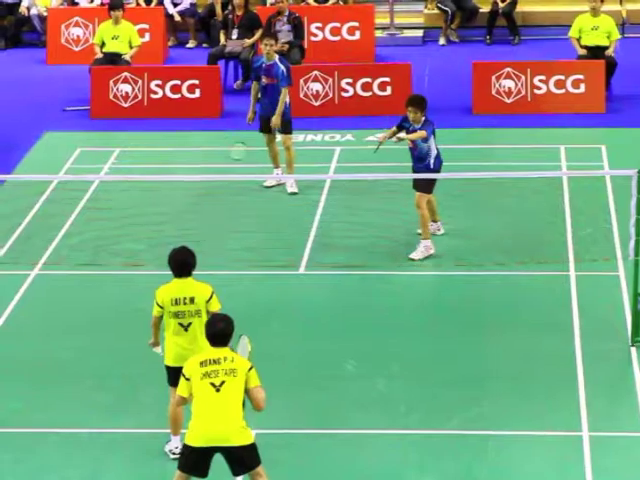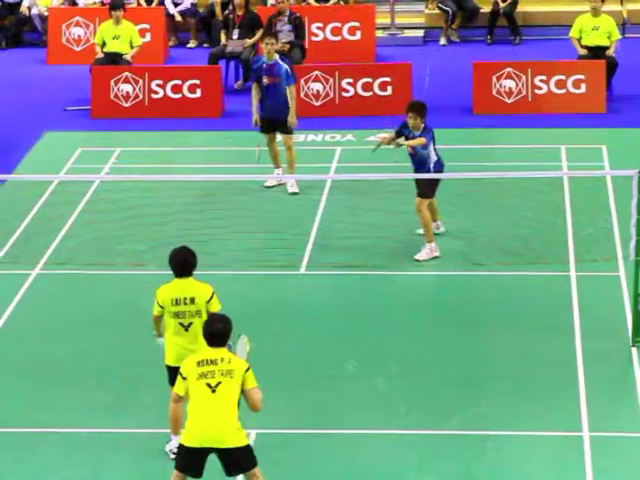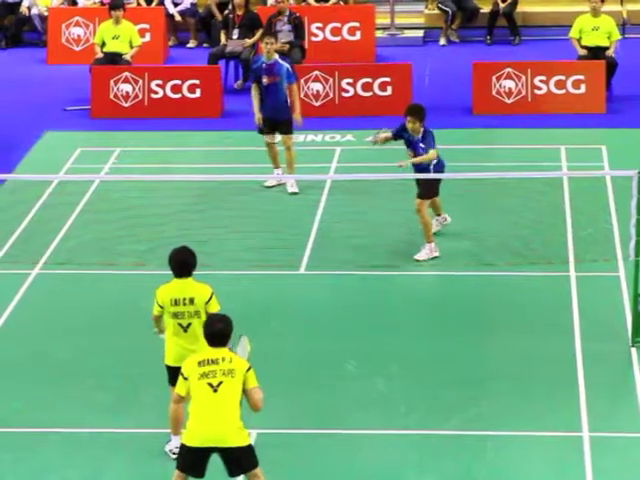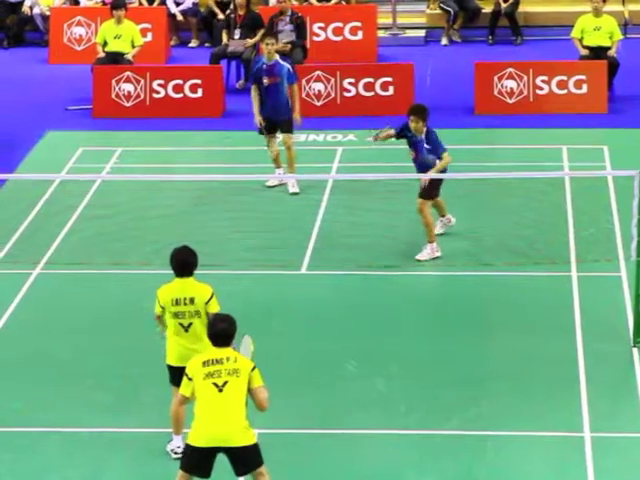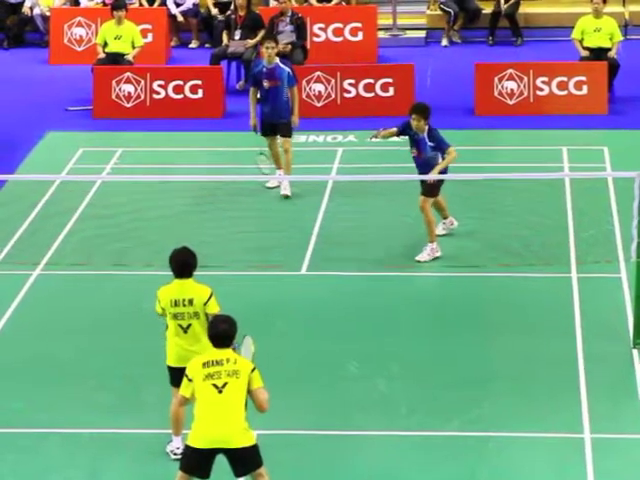
dt=0.2s
person 1, frame 1
left shoulder: (162, 292)
right shoulder: (205, 290)
left elbow: (155, 321)
left wrist: (155, 339)
left hip: (174, 355)
right hip: (202, 353)
left knee: (176, 398)
left ankle: (175, 443)
person 1, frame 2
left shoulder: (163, 292)
right shoulder: (205, 290)
left elbow: (156, 319)
left wrist: (158, 332)
left hip: (175, 354)
left ankle: (175, 443)
person 1, frame 3
left shoulder: (163, 292)
right shoulder: (205, 291)
left elbow: (156, 318)
left wrist: (161, 329)
left hip: (175, 355)
left ankle: (175, 443)
person 1, frame 4
left shoulder: (164, 292)
right shoulder: (205, 290)
left elbow: (158, 317)
left hip: (176, 354)
right hip: (203, 352)
left knee: (178, 397)
left ankle: (177, 443)
person 1, frame 5
left shoulder: (163, 293)
right shoulder: (204, 292)
left hip: (176, 355)
right hip: (203, 354)
left knee: (178, 398)
left ankle: (176, 443)
person 2, frame 1
left shoulder: (192, 364)
right shoulder: (243, 364)
left elbow: (179, 401)
right elbow: (259, 405)
right wrist: (260, 389)
left hip: (200, 435)
right hip: (235, 434)
person 2, frame 2
left shoulder: (189, 363)
right shoulder: (240, 365)
left elbow: (176, 399)
right elbow: (256, 405)
right wrist: (257, 390)
left hip: (195, 435)
right hip: (230, 436)
person 2, frame 3
left shoulder: (190, 363)
right shoulder: (242, 364)
left elbow: (177, 400)
right elbow: (257, 405)
right wrist: (257, 390)
left hip: (197, 435)
right hip: (232, 435)
person 2, frame 4
left shoulder: (195, 363)
right shoulder: (246, 364)
left elbow: (181, 401)
right elbow: (263, 405)
right wrist: (262, 389)
left hip: (203, 435)
right hip: (238, 434)
person 2, frame 5
left shoulder: (195, 364)
right shoulder: (246, 365)
left elbow: (180, 402)
right elbow: (263, 406)
right wrist: (264, 392)
left hip: (202, 437)
right hip: (237, 436)
person 3, frame 1
left shoulder: (283, 65)
right shoulder: (258, 63)
left elbow: (285, 92)
right elbow: (256, 85)
left wrist: (278, 115)
right wrist: (252, 109)
left hip: (281, 111)
right hip: (265, 111)
left knee: (287, 143)
right knee: (270, 142)
left ankle: (290, 179)
right ankle: (278, 174)
person 3, frame 2
left shoulder: (284, 65)
right shoulder: (257, 63)
left elbow: (291, 89)
right elbow: (256, 88)
left wrist: (292, 113)
right wrist: (255, 111)
left hip: (283, 112)
right hip: (266, 112)
left knee: (288, 143)
right knee: (270, 142)
left ankle: (291, 179)
right ankle: (279, 174)
person 3, frame 3
left shoulder: (284, 64)
right shoulder: (257, 64)
left elbow: (293, 87)
right elbow: (255, 88)
left wrist: (297, 110)
right wrist: (257, 111)
left hip: (283, 111)
right hip: (266, 112)
left knee: (287, 143)
right knee: (269, 143)
left ankle: (291, 179)
right ankle: (278, 174)
person 3, frame 4
left shoulder: (285, 65)
right shoulder: (257, 66)
left elbow: (293, 87)
right elbow: (254, 90)
left wrist: (296, 110)
right wrist: (257, 114)
left hip: (284, 112)
right hip: (266, 112)
left knee: (288, 143)
right knee: (270, 143)
left ankle: (291, 178)
right ankle: (279, 174)
person 3, frame 5
left shoulder: (285, 68)
right shoulder: (257, 68)
left elbow: (293, 90)
right elbow: (253, 92)
left wrist: (295, 113)
right wrist: (252, 116)
left hip: (284, 114)
right hip: (266, 114)
left knee: (286, 147)
right knee: (272, 144)
left ankle: (286, 182)
right ankle: (280, 174)
person 4, frame 1
left shoulder: (428, 125)
right shoulder: (407, 120)
left elbow: (421, 134)
right elbow: (395, 130)
left wrist: (405, 136)
right wrist: (386, 136)
left hip: (430, 167)
right hip: (418, 164)
left knee: (419, 201)
right knee: (426, 194)
left ankle: (426, 244)
right ankle: (436, 224)
person 4, frame 2
left shoulder: (427, 131)
right shoulder: (406, 126)
left elbow: (421, 141)
right elbow: (394, 137)
left wrist: (404, 142)
right wrist: (386, 139)
left hip: (432, 170)
right hip: (420, 169)
left knee: (420, 205)
right knee: (427, 197)
left ankle: (431, 247)
right ankle: (436, 224)
person 4, frame 3
left shoulder: (427, 135)
right shoulder: (404, 129)
left elbow: (432, 155)
right elbow: (389, 137)
left wrist: (410, 161)
right wrist: (380, 138)
left hip: (433, 171)
right hip: (421, 170)
left knee: (420, 206)
right knee: (430, 196)
left ankle: (431, 247)
right ankle: (441, 218)
person 4, frame 4
left shoulder: (431, 136)
right shoulder: (407, 128)
left elbow: (447, 159)
right elbow: (390, 133)
left wrist: (430, 174)
right wrist: (381, 136)
left hip: (434, 172)
right hip: (423, 171)
left knee: (422, 207)
right knee: (431, 197)
left ankle: (432, 247)
right ankle: (445, 219)
person 4, frame 5
left shoulder: (433, 134)
right shoulder: (409, 126)
left elbow: (452, 154)
right elbow: (392, 132)
left wrist: (436, 170)
right wrist: (381, 134)
left hip: (436, 172)
right hip: (423, 170)
left knee: (424, 204)
right knee: (433, 196)
left ankle: (433, 247)
right ankle: (448, 221)
